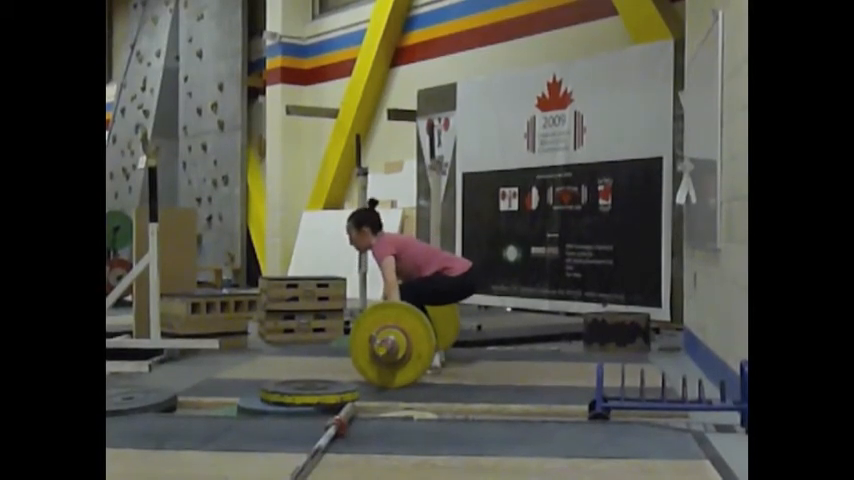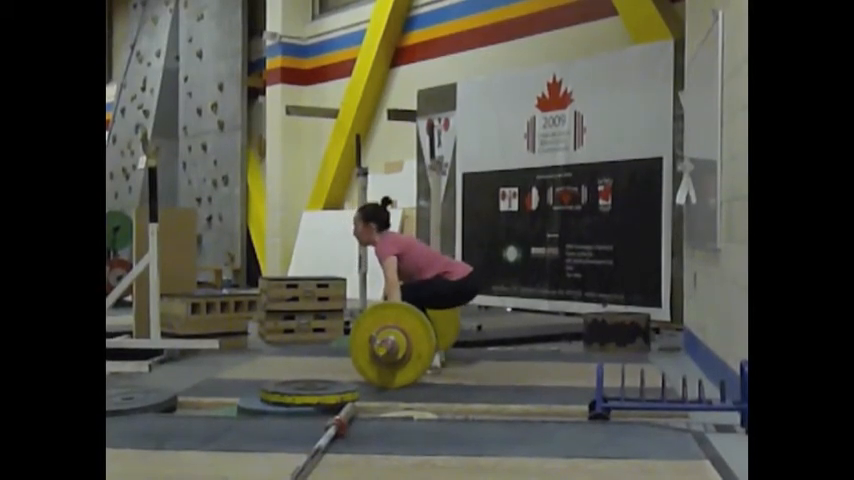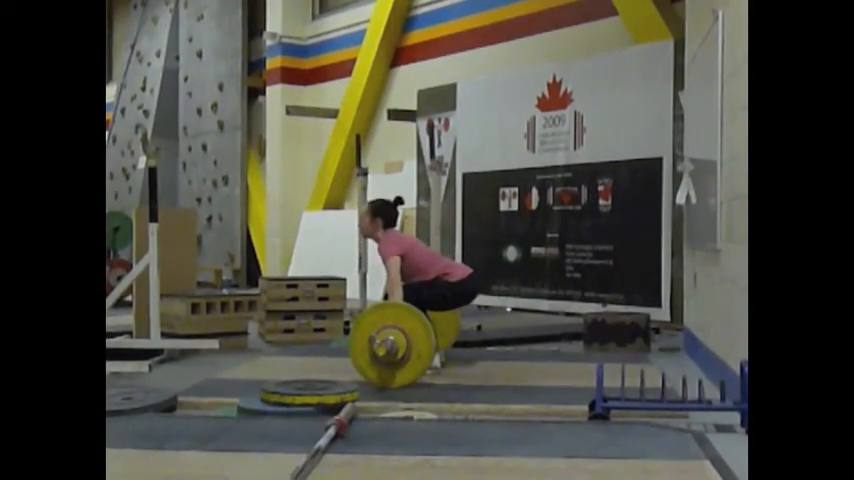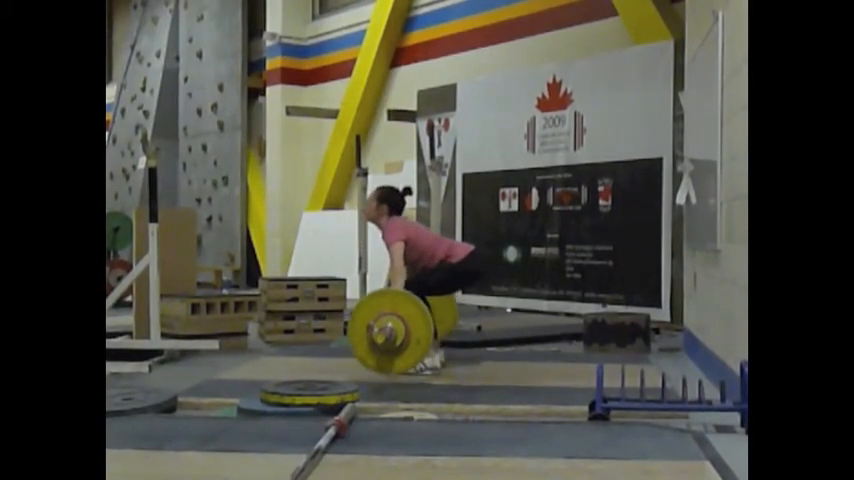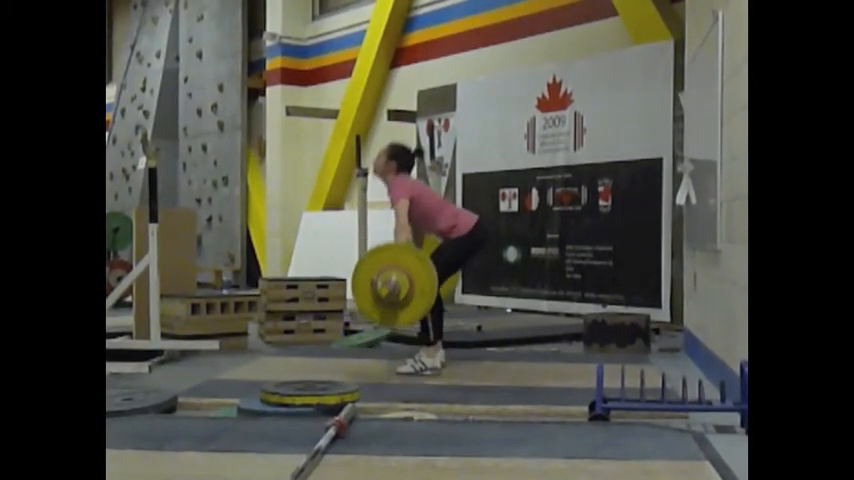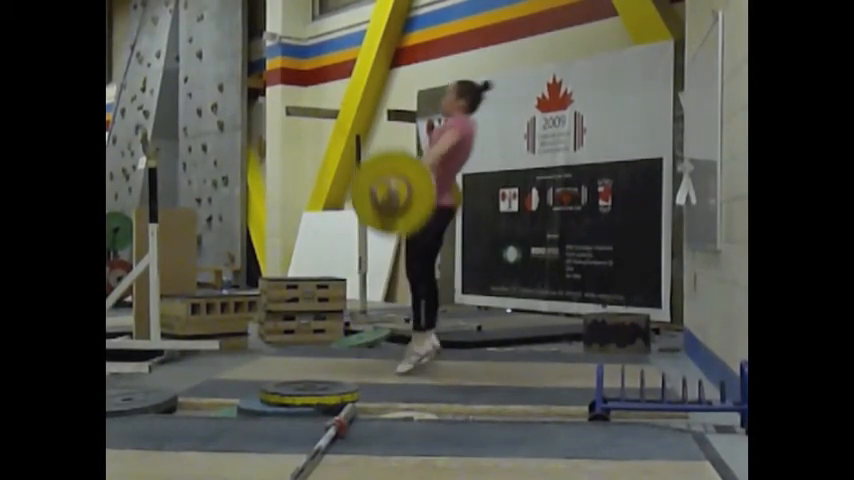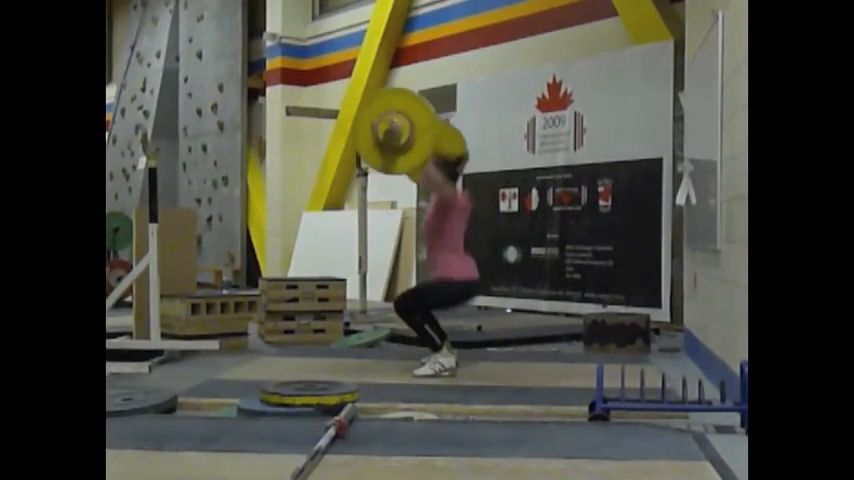
dt=0.3s
person 1, frame 1
left shoulder: (381, 246)
right shoulder: (390, 241)
left elbow: (392, 286)
left hip: (458, 278)
right hip: (462, 274)
right knee: (409, 296)
person 1, frame 2
left shoulder: (384, 245)
right shoulder: (394, 240)
left elbow: (393, 284)
right elbow: (407, 279)
left hip: (458, 282)
right hip: (461, 279)
person 1, frame 3
left shoulder: (388, 243)
right shoulder: (396, 239)
left elbow: (395, 283)
right elbow: (405, 280)
left hip: (457, 285)
right hip: (461, 281)
person 1, frame 4
left shoulder: (392, 228)
right shoulder: (399, 225)
left elbow: (398, 269)
right elbow: (412, 265)
left hip: (464, 263)
right hip: (466, 260)
left knee: (408, 292)
right knee: (413, 291)
left ankle: (428, 356)
right ankle: (432, 351)
person 1, frame 5
left shoulder: (398, 186)
right shoulder: (407, 184)
left elbow: (402, 228)
right elbow: (418, 223)
left hip: (466, 234)
right hip: (468, 230)
left ankle: (430, 357)
right ankle: (434, 351)
person 1, frame 6
left shoulder: (459, 124)
right shoulder: (459, 125)
left elbow: (438, 150)
left hip: (433, 207)
right hip: (436, 205)
left knee: (418, 271)
right knee: (422, 273)
left ankle: (422, 342)
right ankle: (426, 338)
person 1, frame 7
left shoulder: (451, 198)
right shoulder: (453, 201)
left elbow: (432, 177)
left hip: (460, 282)
right hip: (460, 280)
left knee: (405, 304)
right knee: (414, 304)
left ankle: (443, 357)
right ankle: (443, 349)
